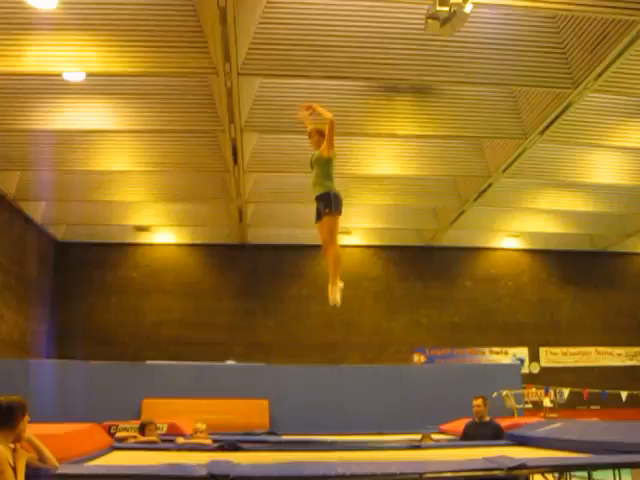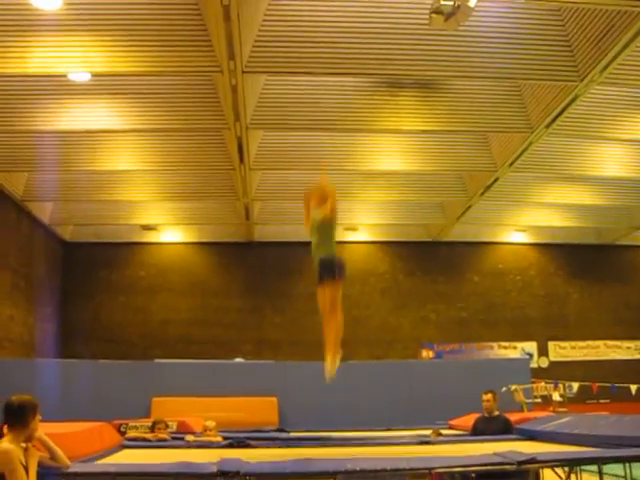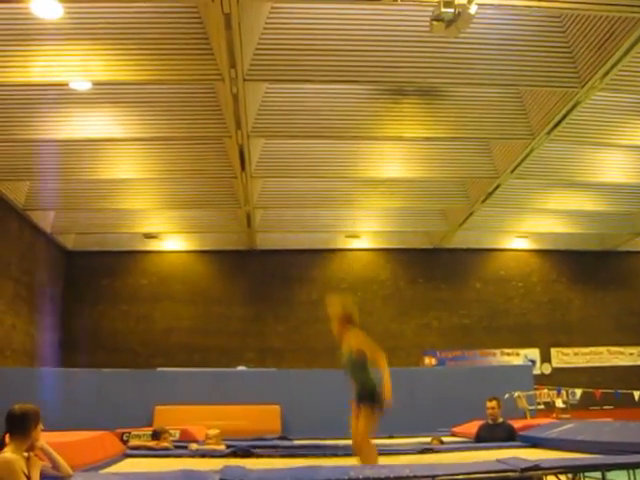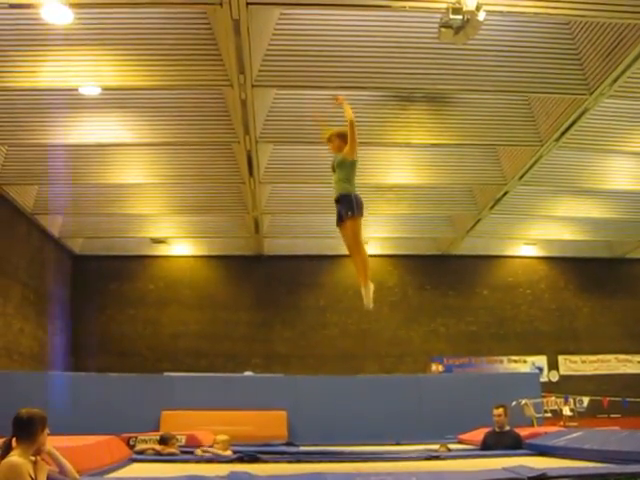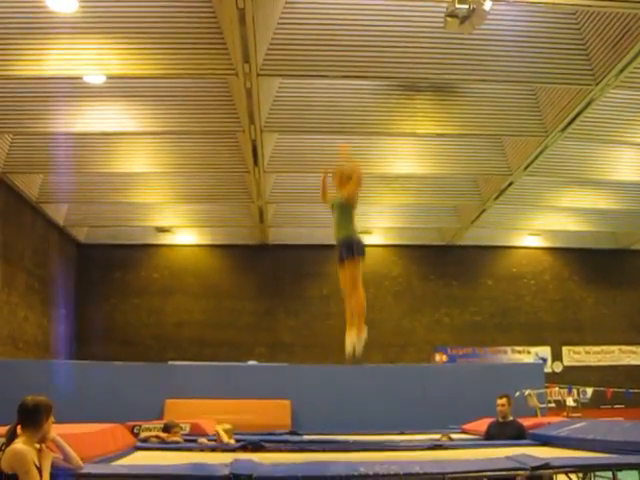
dt=1s
person 1, frame 1
left shoulder: (327, 148)
right shoulder: (317, 153)
left elbow: (331, 122)
right elbow: (312, 133)
left wrist: (317, 108)
right wrist: (306, 118)
left hip: (329, 197)
right hip: (320, 199)
left knee: (331, 241)
right knee: (326, 243)
left ankle: (335, 281)
right ankle: (334, 283)
person 1, frame 2
left shoulder: (329, 211)
right shoulder: (317, 217)
left elbow: (333, 201)
right elbow: (308, 224)
left wrist: (326, 189)
right wrist: (307, 203)
left hip: (331, 263)
right hip: (322, 264)
left knee: (334, 311)
right knee: (326, 314)
left ankle: (335, 353)
right ankle: (330, 354)
person 1, frame 3
left shoulder: (357, 339)
right shoulder: (345, 341)
left elbow: (380, 358)
left wrist: (387, 385)
left hip: (371, 393)
right hip: (362, 393)
left knee: (361, 439)
right knee: (356, 440)
person 1, frame 4
left shoulder: (350, 152)
right shoulder: (340, 157)
left elbow: (351, 123)
left wrist: (345, 105)
left hip: (351, 200)
right hip: (342, 203)
left knee: (356, 245)
right knee: (352, 248)
left ankle: (366, 284)
right ankle: (365, 285)
person 1, frame 5
left shoulder: (350, 193)
right shoulder: (338, 199)
left elbow: (359, 177)
right elbow: (324, 198)
left wrist: (348, 158)
right wrist: (324, 180)
left hip: (352, 244)
right hip: (343, 245)
left knee: (355, 288)
right knee: (347, 292)
left ankle: (360, 329)
right ankle: (351, 330)
